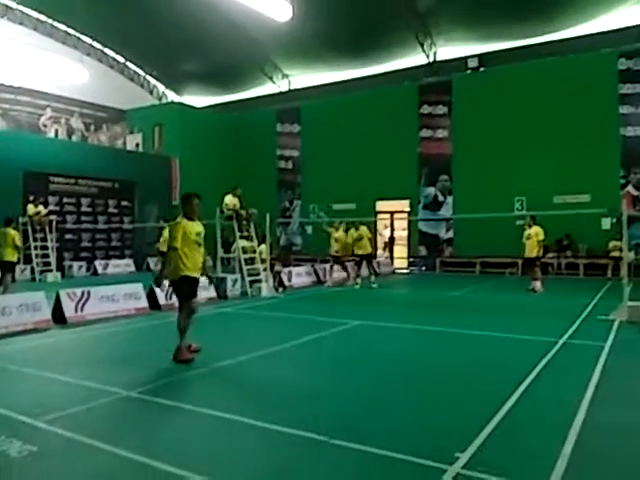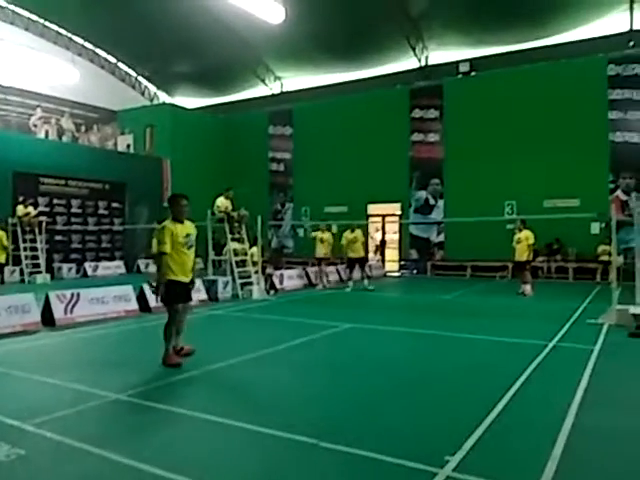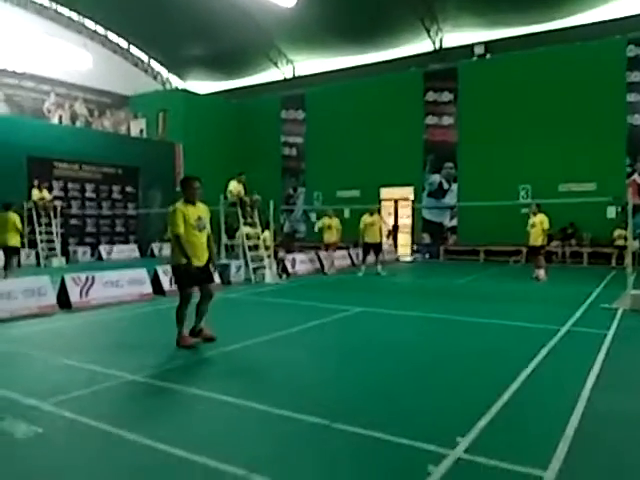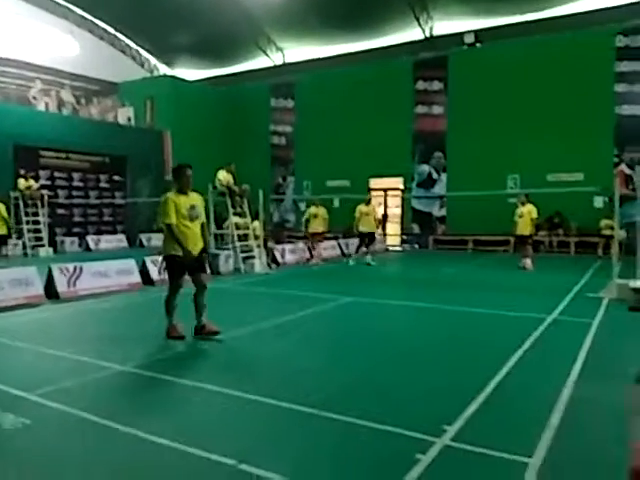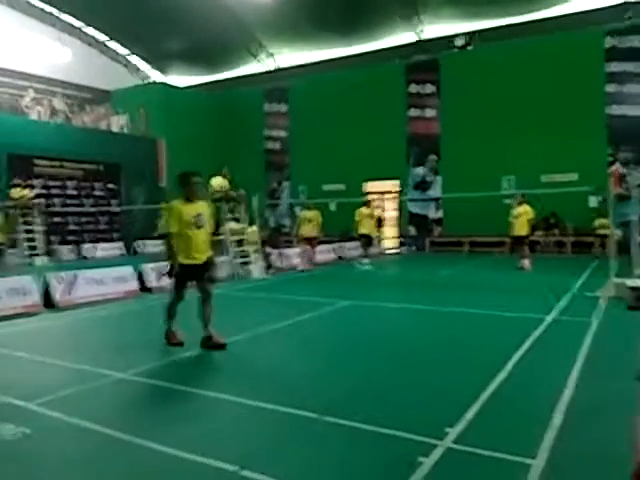
dt=0.2s
person 1, frame 1
left shoulder: (199, 225)
right shoulder: (179, 224)
right elbow: (172, 250)
left wrist: (205, 271)
right wrist: (163, 272)
left hip: (192, 273)
right hip: (182, 274)
left knee: (185, 309)
right knee: (190, 309)
left ankle: (184, 344)
right ankle: (180, 348)
person 1, frame 2
left shoulder: (191, 226)
right shoulder: (167, 228)
right elbow: (162, 255)
left wrist: (192, 276)
right wrist: (160, 280)
left hip: (185, 277)
right hip: (171, 278)
left knee: (183, 312)
right knee: (175, 315)
left ankle: (177, 346)
right ankle: (168, 353)
person 1, frame 3
left shoulder: (204, 209)
right shoulder: (178, 210)
right elbow: (178, 237)
left wrist: (211, 258)
right wrist: (188, 260)
left hip: (202, 260)
right hip: (184, 262)
left knee: (208, 293)
right knee: (186, 298)
left ankle: (198, 328)
right ankle: (181, 335)
person 1, frame 4
left shoulder: (198, 198)
right shoulder: (170, 199)
left elbow: (202, 225)
right elbow: (170, 227)
left wrist: (206, 248)
right wrist: (184, 249)
left hip: (196, 251)
right hip: (176, 252)
left knee: (202, 285)
right knee: (175, 288)
left ankle: (201, 324)
right ankle: (171, 325)
person 1, frame 5
left shoulder: (205, 207)
right shoulder: (176, 207)
right elbow: (170, 236)
left wrist: (211, 257)
right wrist: (174, 261)
left hip: (202, 259)
right hip: (182, 261)
left knee: (207, 294)
right knee: (178, 296)
left ankle: (208, 336)
right ankle: (170, 330)
